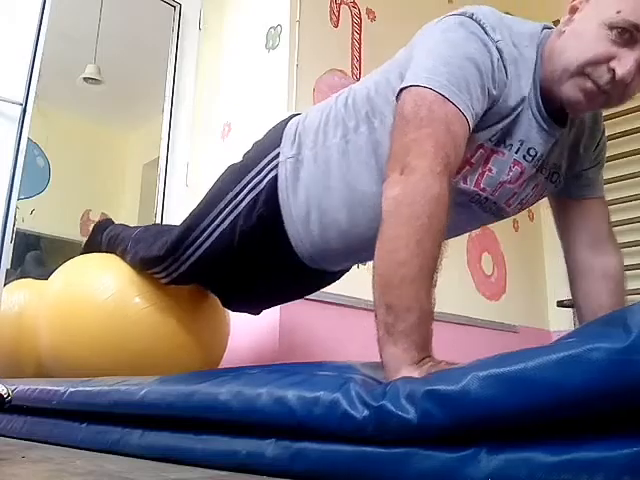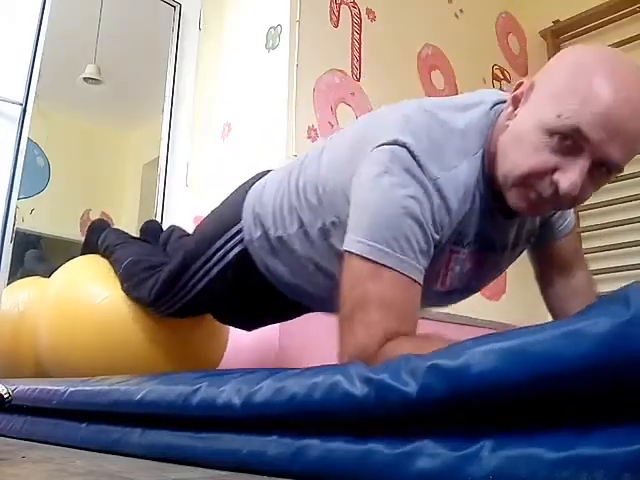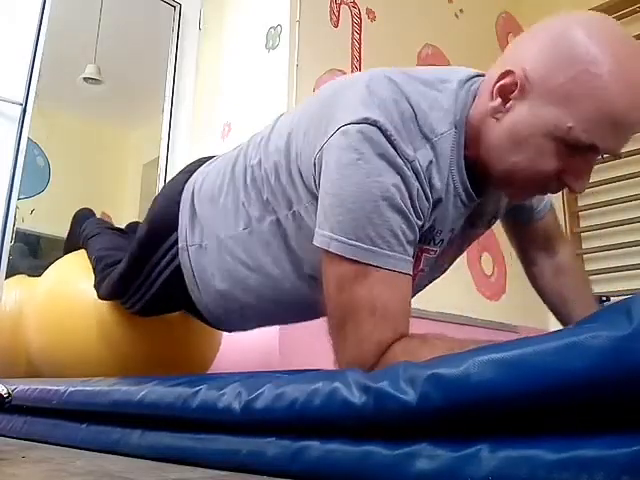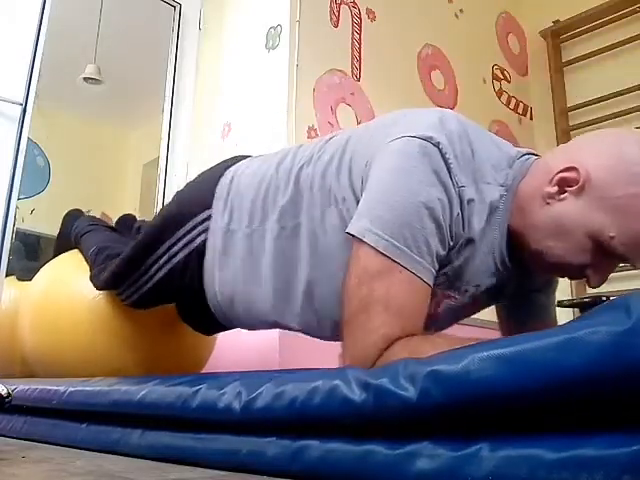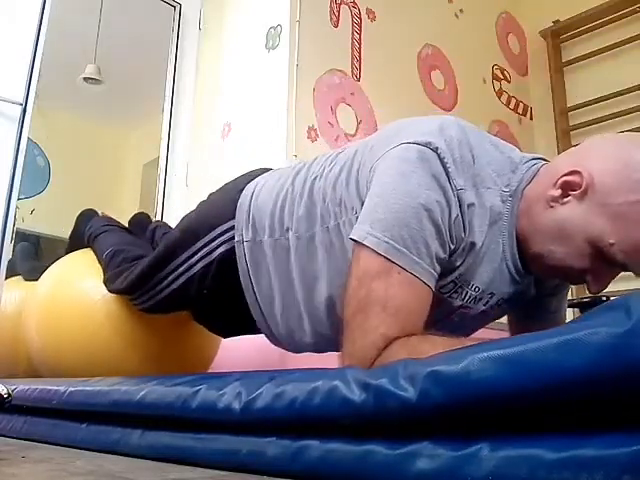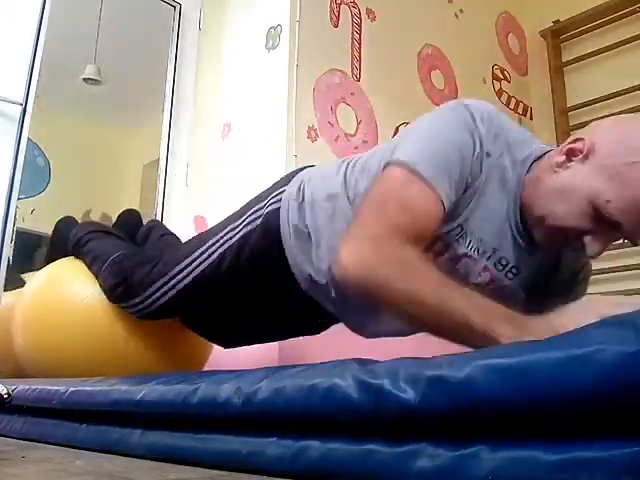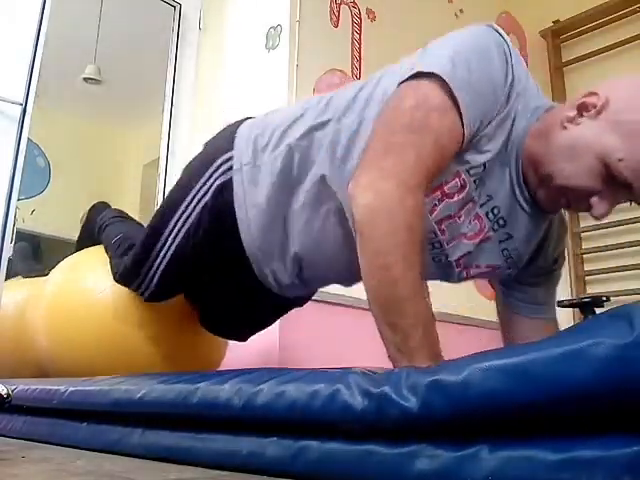
dt=0.5s
person 1, frame 1
left shoulder: (585, 130)
left elbow: (595, 255)
right elbow: (413, 181)
right wrist: (408, 360)
right hip: (288, 183)
left knee: (235, 293)
right knee: (173, 263)
left ankle: (128, 239)
right ankle: (112, 238)
person 1, frame 2
left shoulder: (546, 176)
right shoulder: (413, 158)
left elbow: (566, 273)
right elbow: (368, 355)
right hip: (261, 239)
left knee: (228, 313)
right knee: (157, 291)
left ankle: (166, 240)
right ankle: (109, 240)
person 1, frame 3
left shoulder: (511, 141)
right shoulder: (380, 136)
left elbow: (546, 251)
right elbow: (368, 360)
right hip: (198, 227)
left knee: (200, 314)
right knee: (124, 290)
left ankle: (129, 236)
right ankle: (92, 232)
person 1, frame 4
left shoulder: (534, 240)
right shoulder: (434, 159)
right elbow: (370, 360)
right hip: (222, 219)
left knee: (193, 316)
right knee: (123, 279)
left ankle: (131, 233)
right ankle: (84, 232)
person 1, frame 5
left shoulder: (546, 252)
right shoulder: (436, 169)
right elbow: (368, 359)
right hip: (245, 232)
left knee: (206, 321)
right knee: (137, 281)
left ankle: (149, 234)
right ankle: (99, 231)
person 1, frame 6
left shoulder: (565, 264)
right shoulder: (473, 134)
right elbow: (363, 260)
right wrist: (524, 331)
right hip: (293, 228)
left knee: (204, 322)
right knee: (144, 290)
left ankle: (148, 234)
right ankle: (83, 238)
person 1, frame 7
left shoulder: (541, 240)
right shoulder: (489, 63)
right elbow: (380, 191)
right hip: (251, 177)
left knee: (219, 322)
right knee: (146, 279)
right ankle: (106, 224)
